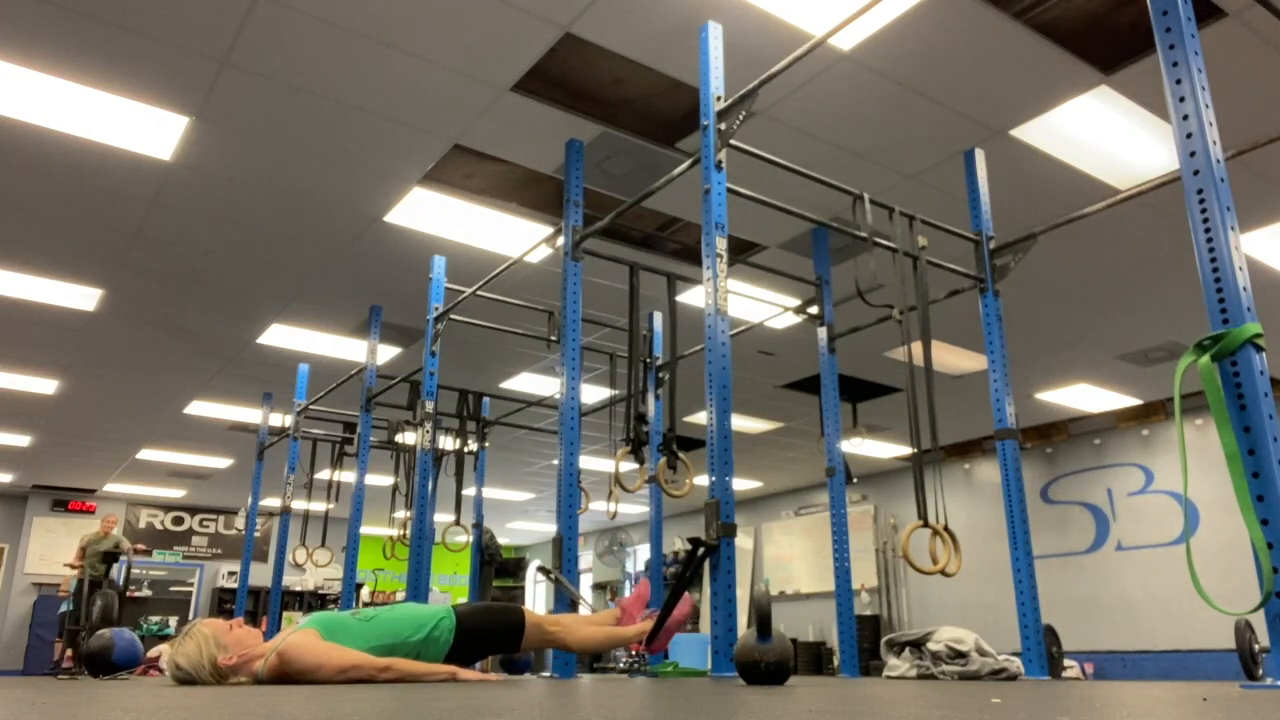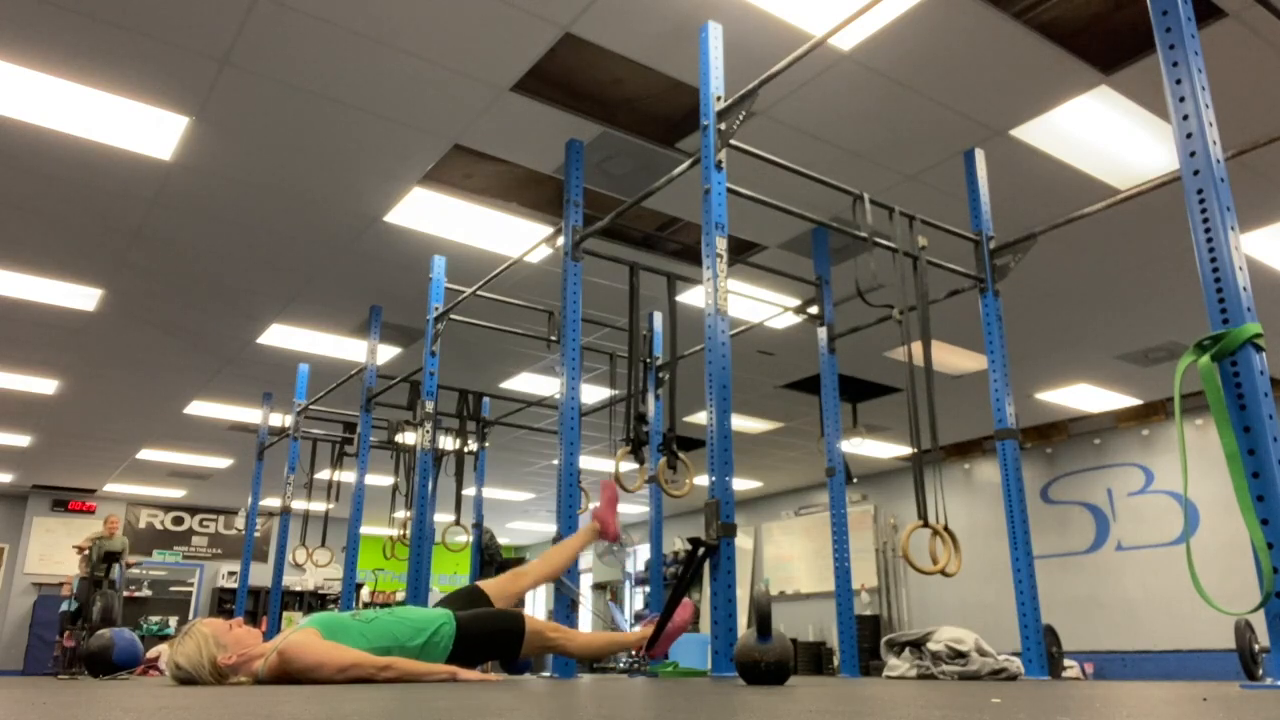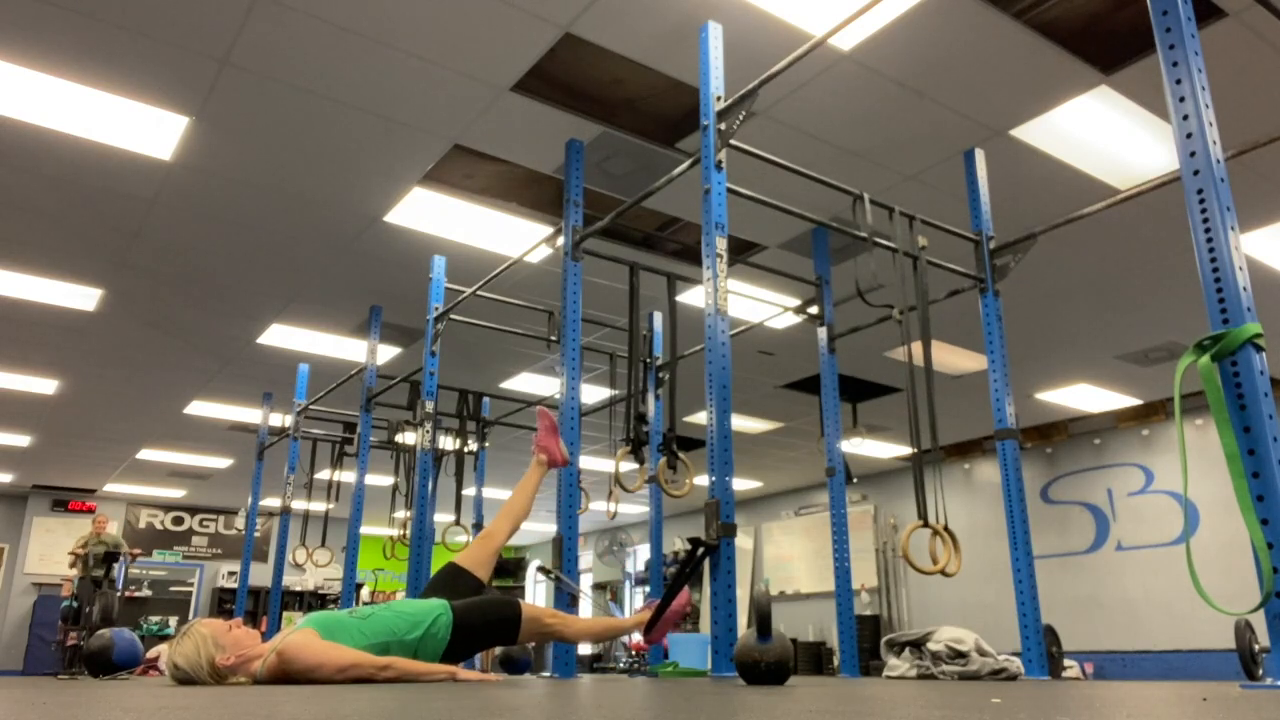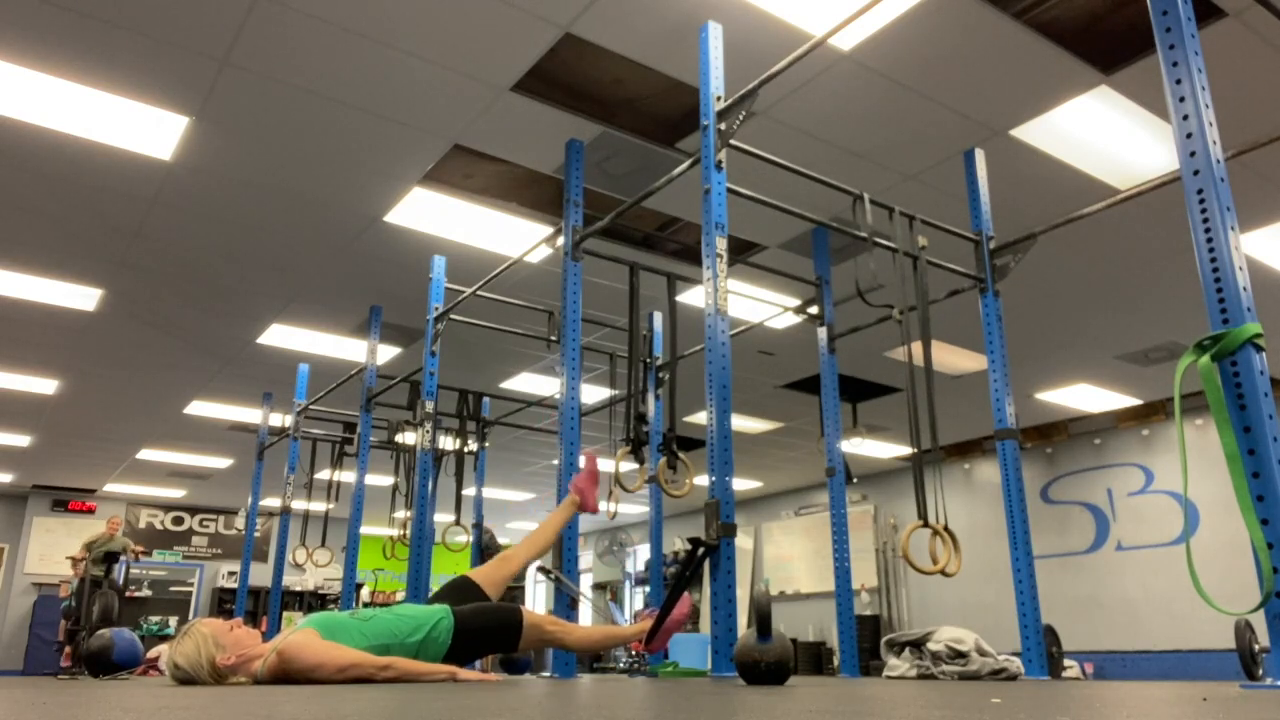
dt=0.4s
person 1, frame 1
left shoulder: (279, 649)
right shoulder: (289, 657)
right elbow: (380, 669)
right wrist: (456, 673)
left hip: (433, 621)
right hip: (442, 637)
left knee: (532, 616)
right knee: (546, 628)
left ankle: (621, 617)
right ankle: (645, 633)
person 1, frame 2
left shoulder: (279, 646)
right shoulder: (290, 656)
right elbow: (382, 666)
right wrist: (457, 672)
left hip: (431, 624)
right hip: (444, 639)
left knee: (521, 579)
right knee: (553, 633)
left ankle: (596, 525)
right ankle: (646, 636)
person 1, frame 3
left shoulder: (275, 651)
right shoulder: (289, 657)
right elbow: (382, 668)
right wrist: (458, 674)
left hip: (424, 613)
right hip: (441, 631)
left knee: (492, 538)
right knee: (549, 620)
left ankle: (543, 459)
right ankle: (644, 621)
person 1, frame 4
left shoulder: (278, 651)
right shoulder: (290, 656)
right elbow: (380, 667)
right wrist: (456, 672)
left hip: (429, 616)
right hip: (441, 632)
left knee: (512, 560)
right knee: (548, 627)
left ankle: (577, 501)
right ankle: (646, 631)
